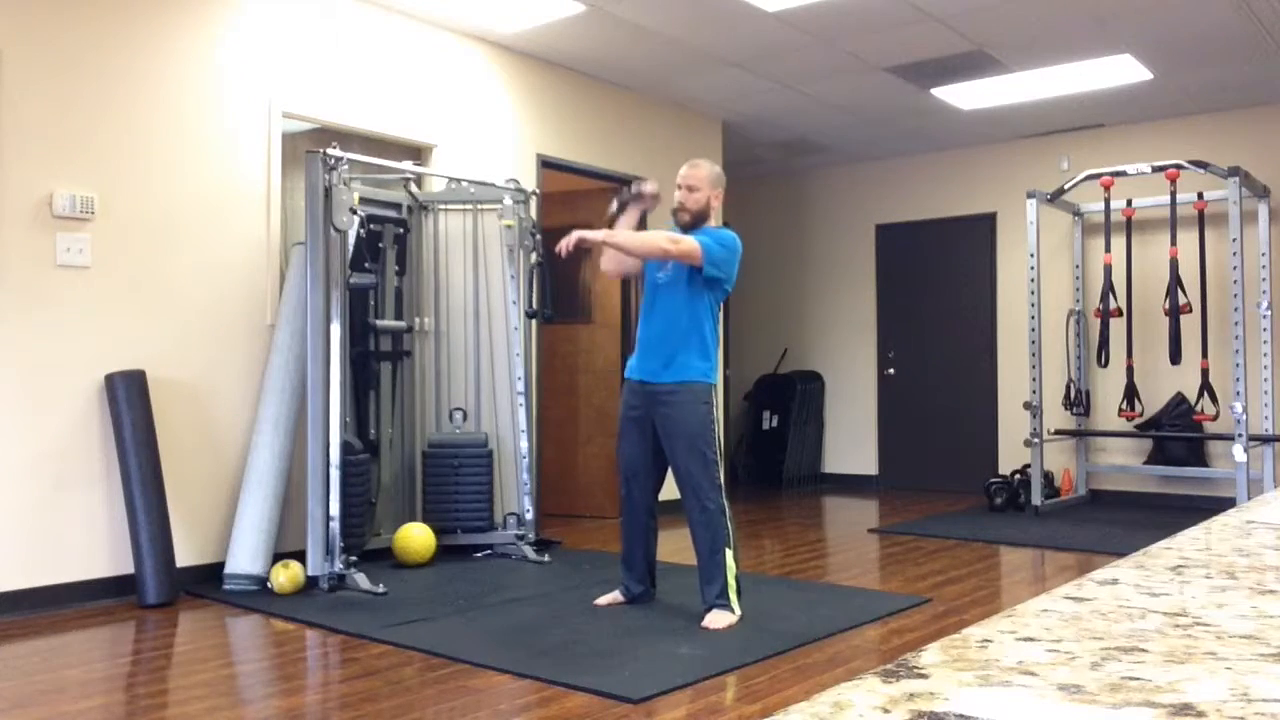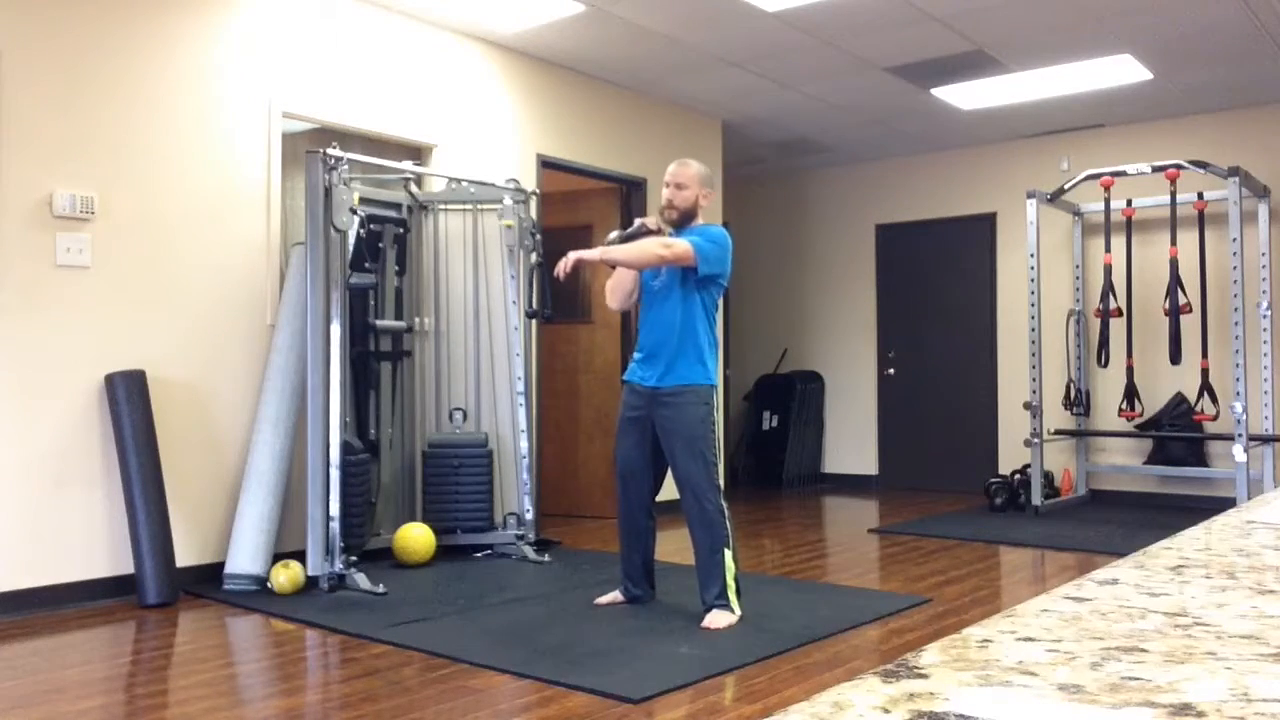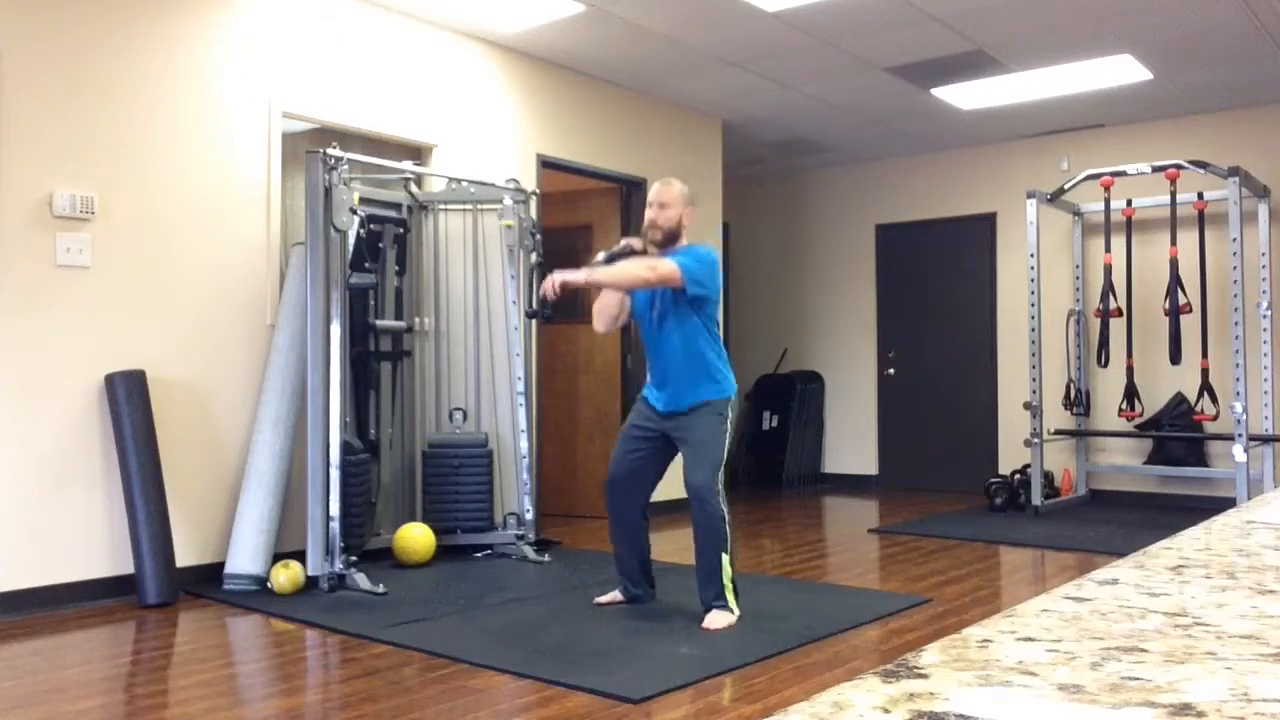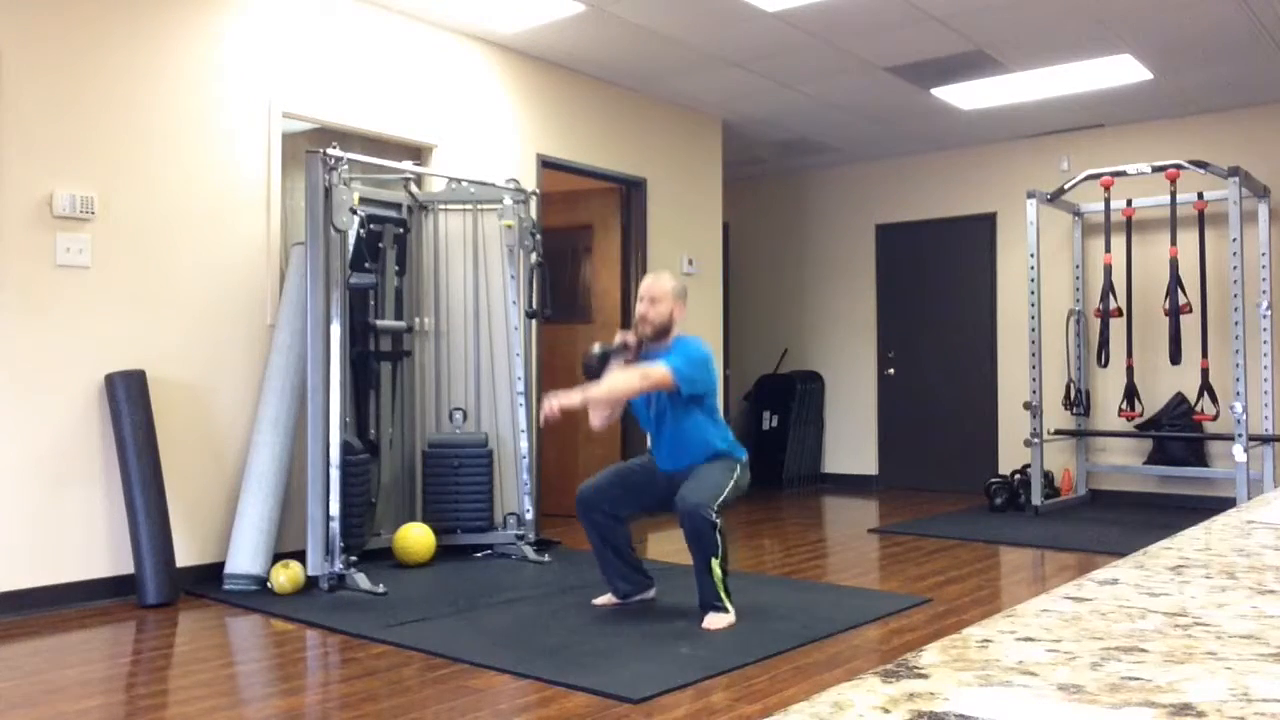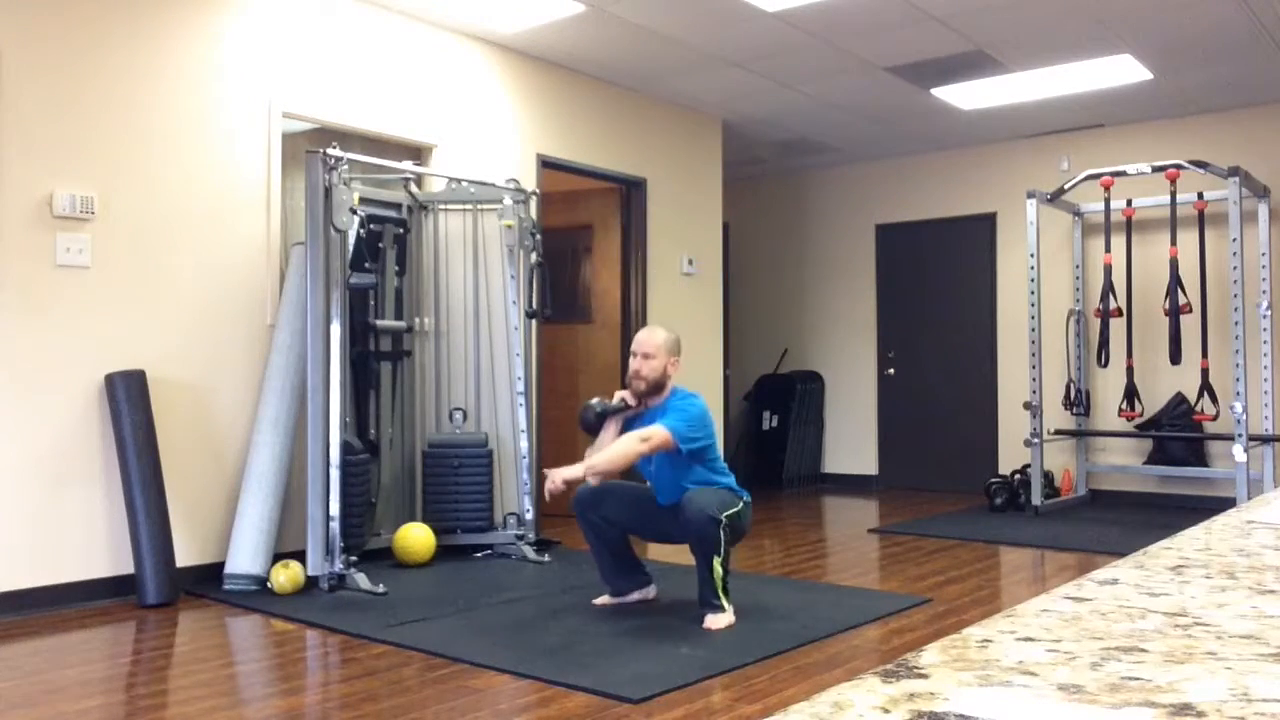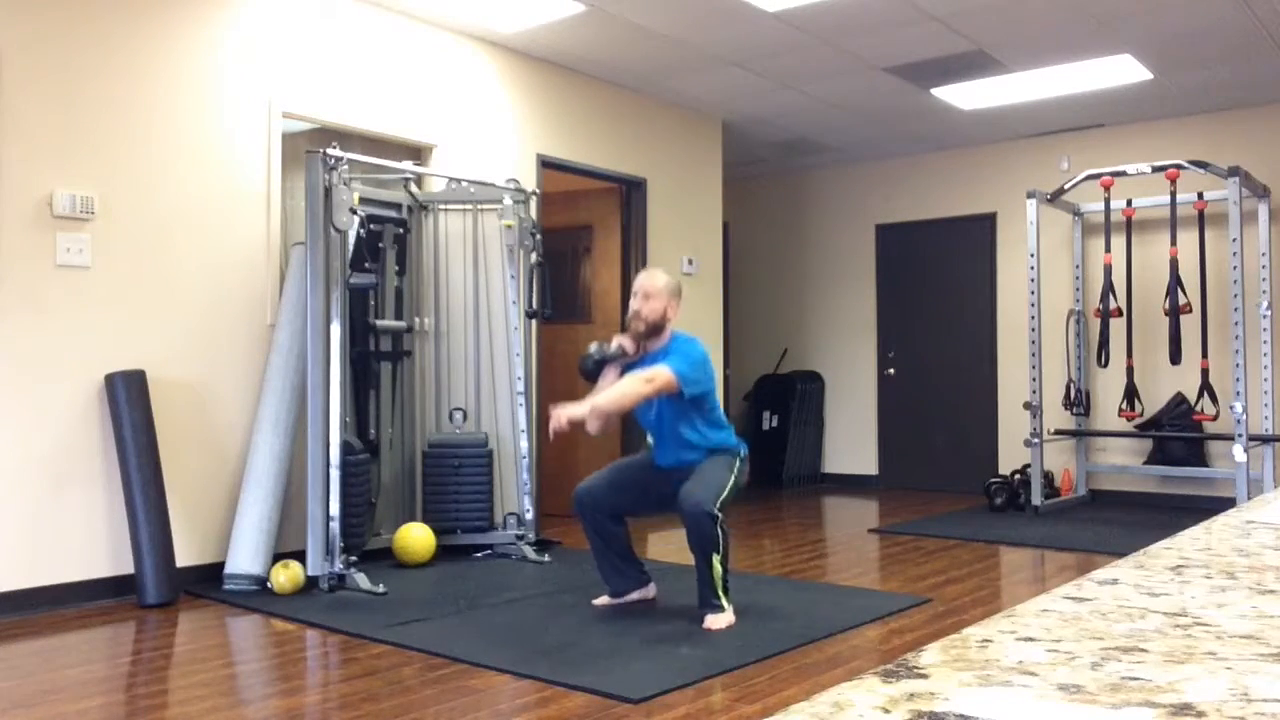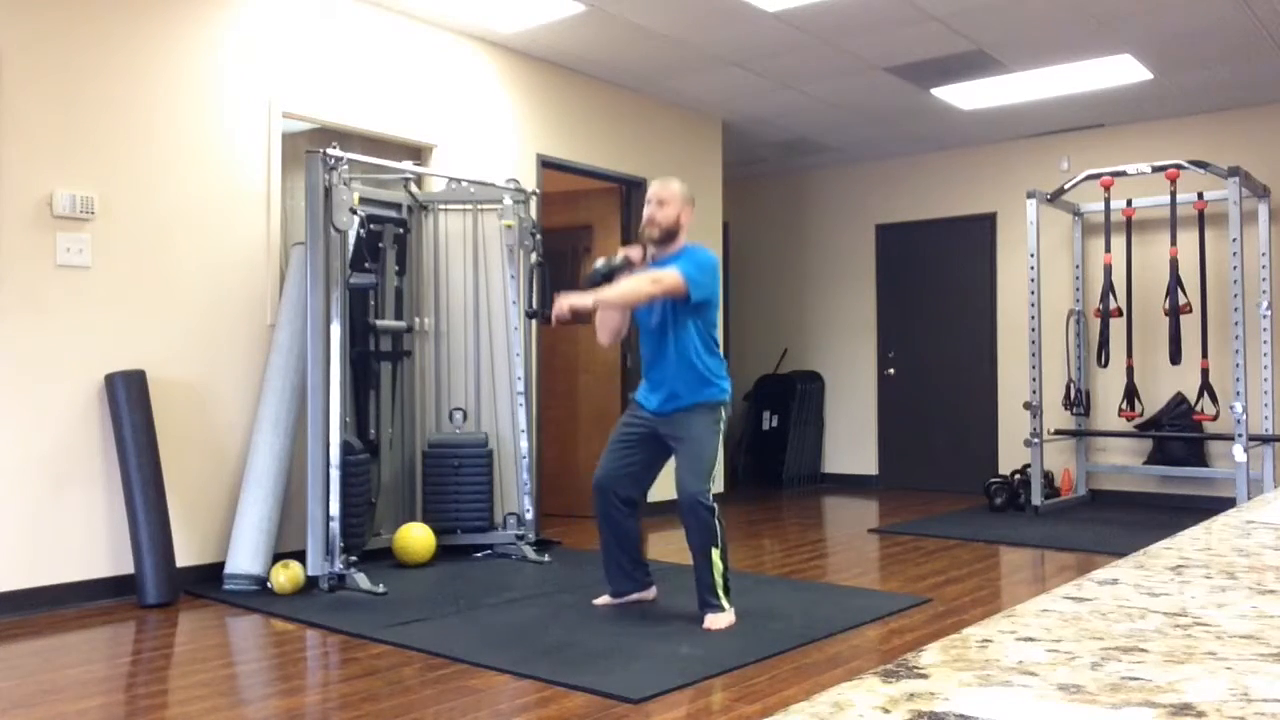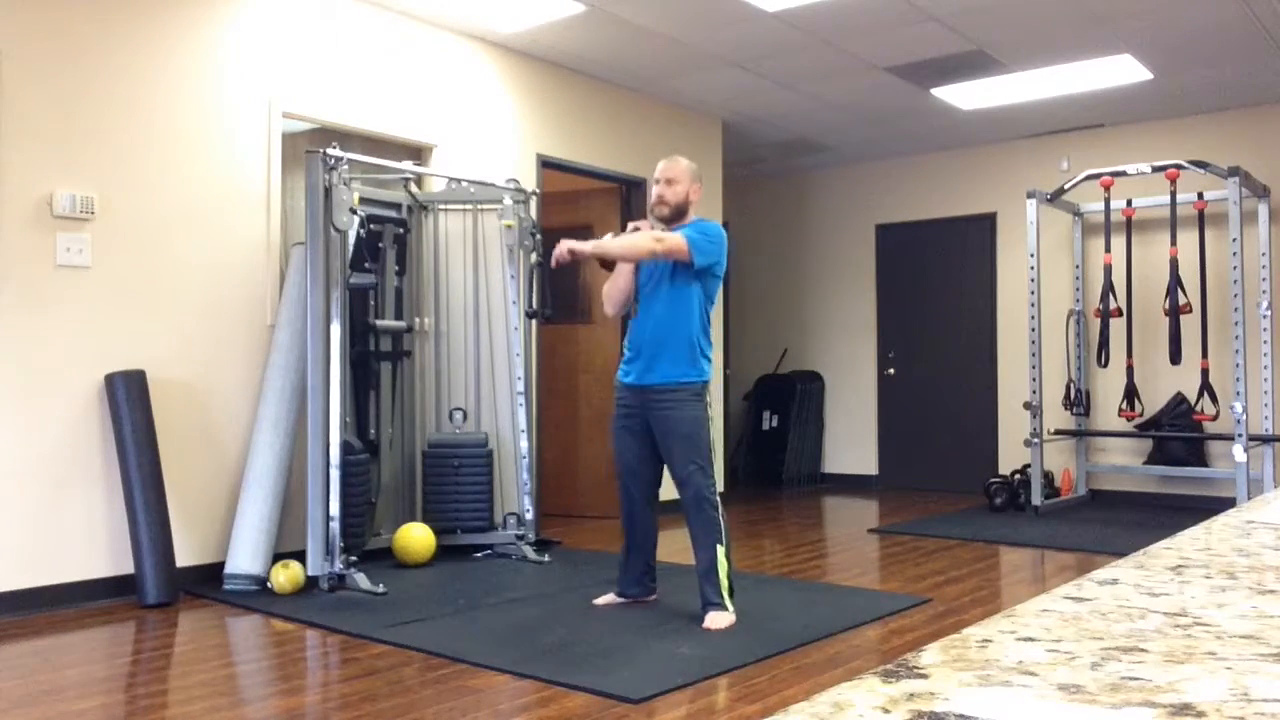
dt=0.3s
person 1, frame 1
left shoulder: (723, 244)
right shoulder: (659, 245)
left elbow: (670, 245)
right elbow: (612, 265)
left wrist: (594, 234)
right wrist: (631, 210)
left hip: (687, 387)
right hip: (639, 382)
left knee: (702, 494)
right knee: (635, 490)
left ankle: (723, 599)
right ankle: (636, 585)
person 1, frame 2
left shoulder: (714, 241)
right shoulder: (653, 244)
left elbow: (665, 251)
right elbow: (617, 301)
left wrist: (596, 253)
right wrist: (632, 244)
left hip: (687, 388)
right hip: (639, 385)
left knee: (700, 494)
right knee: (632, 491)
left ankle: (722, 599)
right ankle: (636, 585)
person 1, frame 3
left shoulder: (700, 260)
right shoulder: (640, 262)
left elbow: (650, 274)
right elbow: (603, 323)
left wrist: (580, 276)
right wrist: (619, 263)
left hip: (706, 402)
right hip: (656, 401)
left knee: (703, 490)
right knee: (620, 484)
left ankle: (721, 600)
right ankle: (636, 585)
person 1, frame 4
left shoulder: (693, 354)
right shoulder: (635, 356)
left elbow: (643, 380)
right elbow: (600, 420)
left wrist: (575, 395)
right wrist: (617, 363)
left hip: (716, 461)
right hip: (663, 463)
left knee: (694, 506)
right knee: (592, 498)
left ankle: (718, 602)
right ankle: (632, 584)
person 1, frame 5
left shoulder: (688, 409)
right shoulder: (630, 411)
left elbow: (643, 443)
right elbow: (597, 475)
left wrist: (577, 470)
right wrist: (614, 418)
left hip: (720, 503)
left knee: (699, 508)
right knee: (588, 500)
left ankle: (717, 604)
right ankle: (632, 583)
person 1, frame 6
left shoulder: (689, 353)
right shoulder: (630, 357)
left elbow: (648, 385)
right elbow: (596, 425)
left wrist: (580, 409)
right wrist: (613, 366)
left hip: (715, 458)
right hip: (664, 463)
left knee: (696, 504)
right knee: (590, 497)
left ankle: (716, 602)
right ankle: (630, 582)
person 1, frame 7
left shoulder: (701, 262)
right shoulder: (639, 268)
left elbow: (656, 285)
right elbow: (608, 336)
left wrist: (584, 299)
right wrist: (624, 272)
left hip: (698, 405)
right hip: (647, 404)
left knee: (693, 496)
right knee: (609, 487)
left ankle: (716, 602)
right ankle: (630, 584)
person 1, frame 8
left shoulder: (708, 235)
right shoulder: (645, 239)
left elbow: (658, 246)
right elbow: (613, 306)
left wrist: (587, 247)
right wrist: (628, 244)
left hip: (681, 387)
right hip: (632, 384)
left knee: (696, 492)
right knee: (633, 491)
left ankle: (718, 599)
right ankle: (636, 584)
